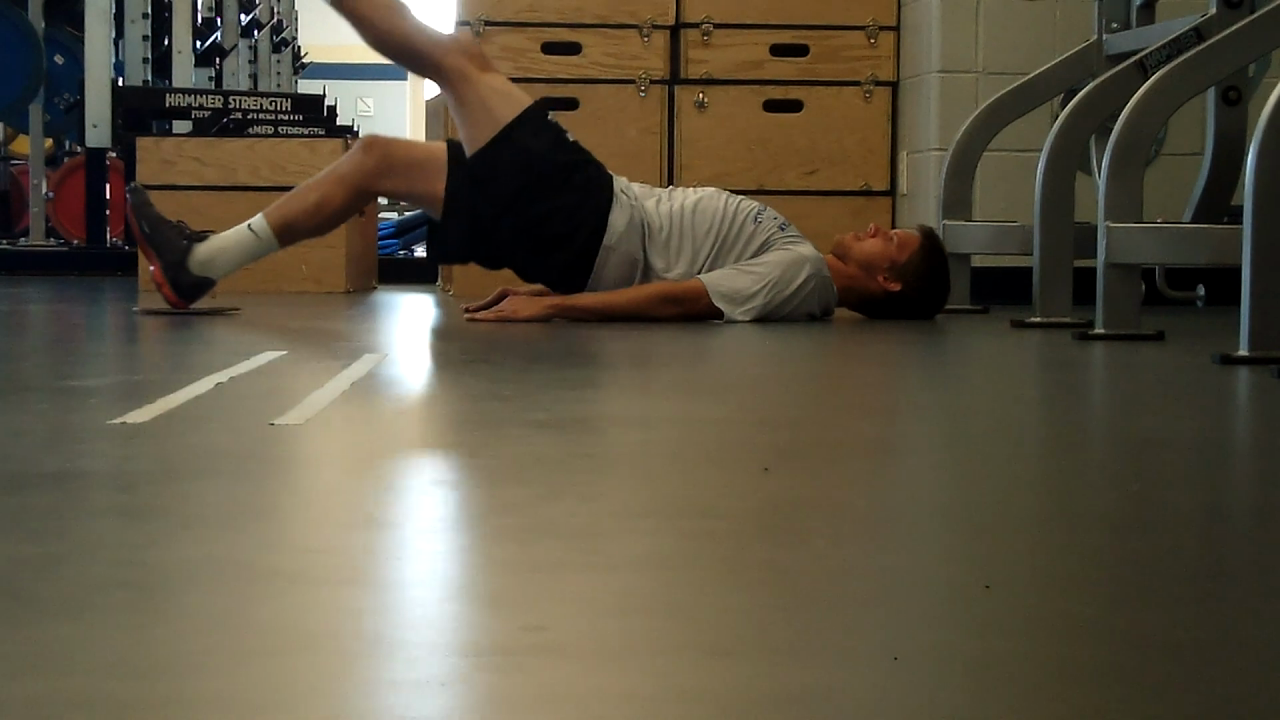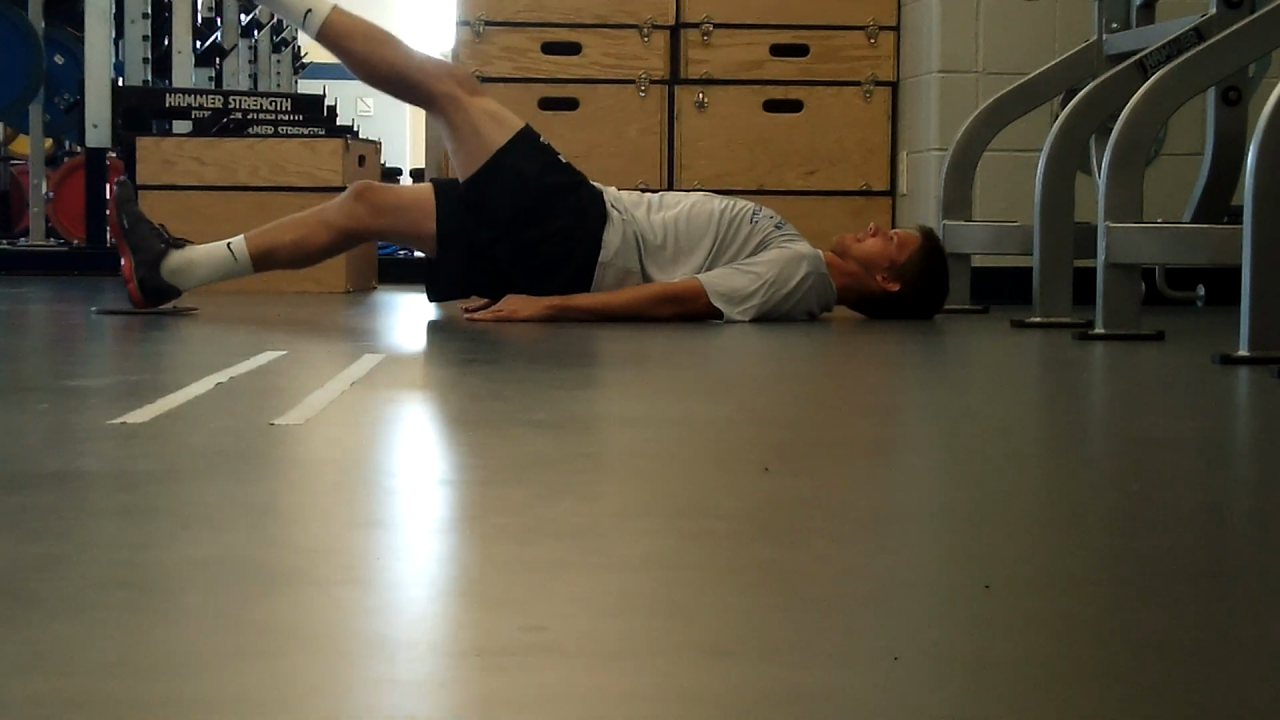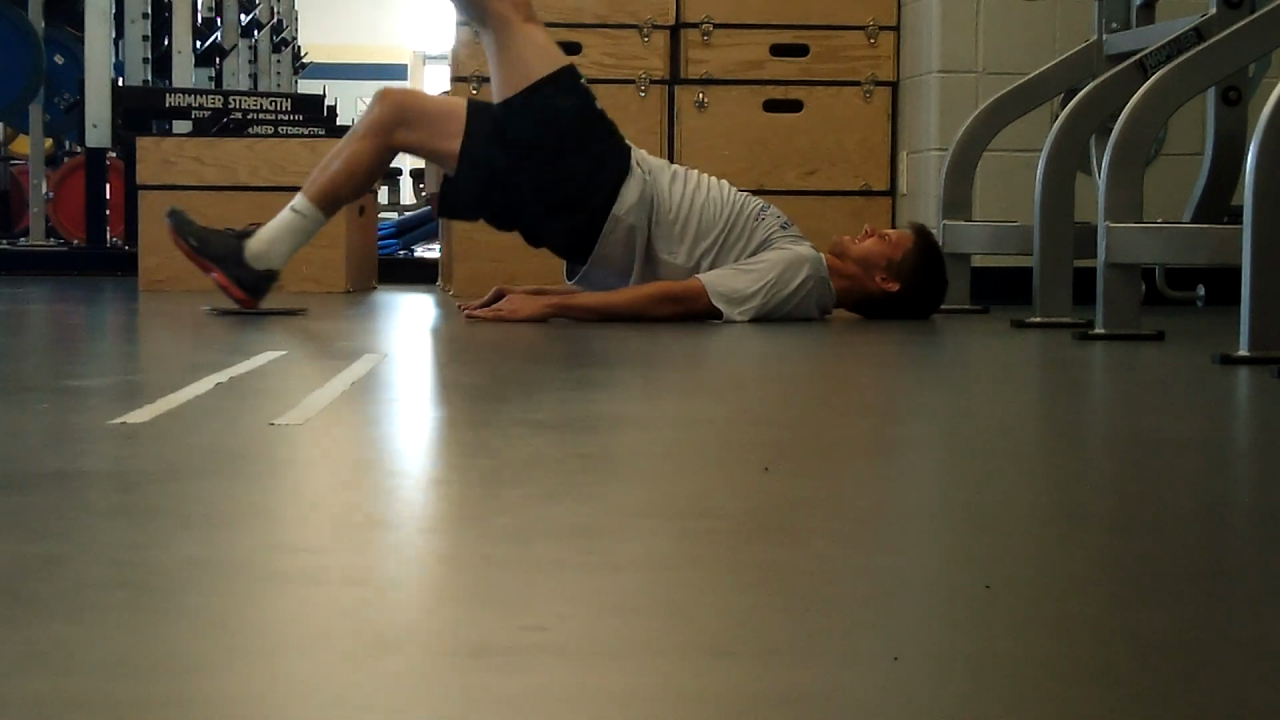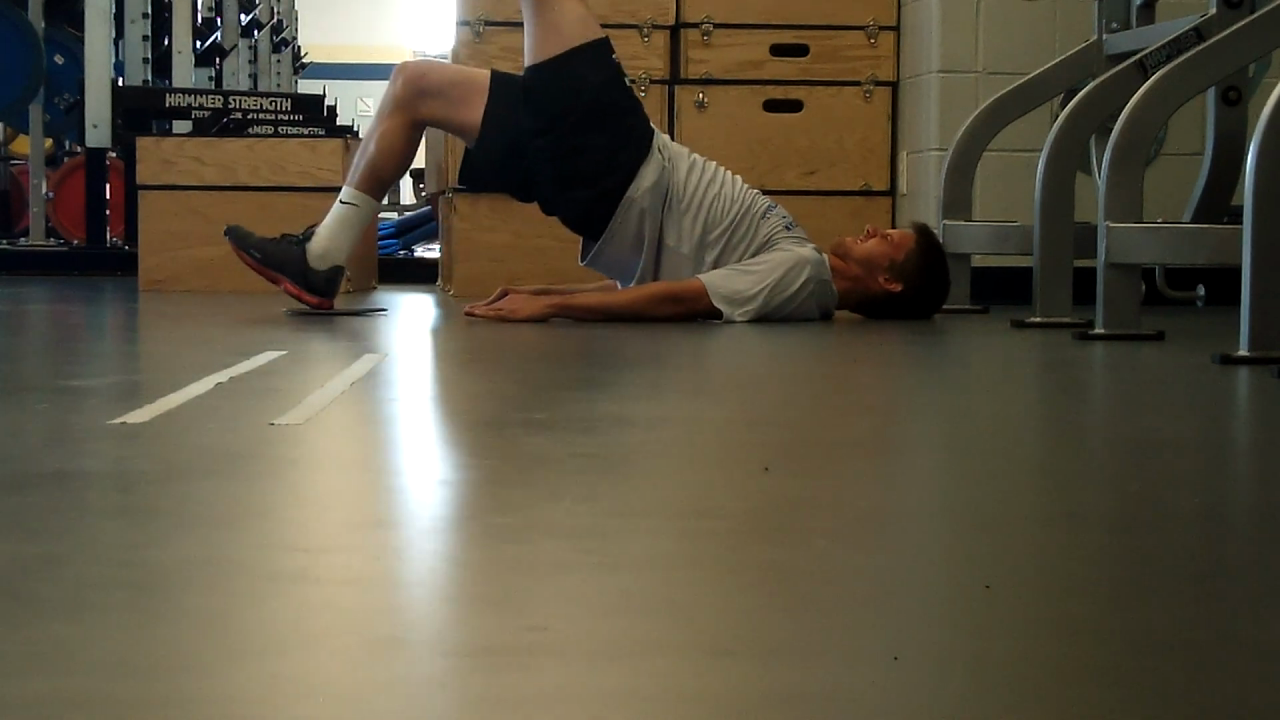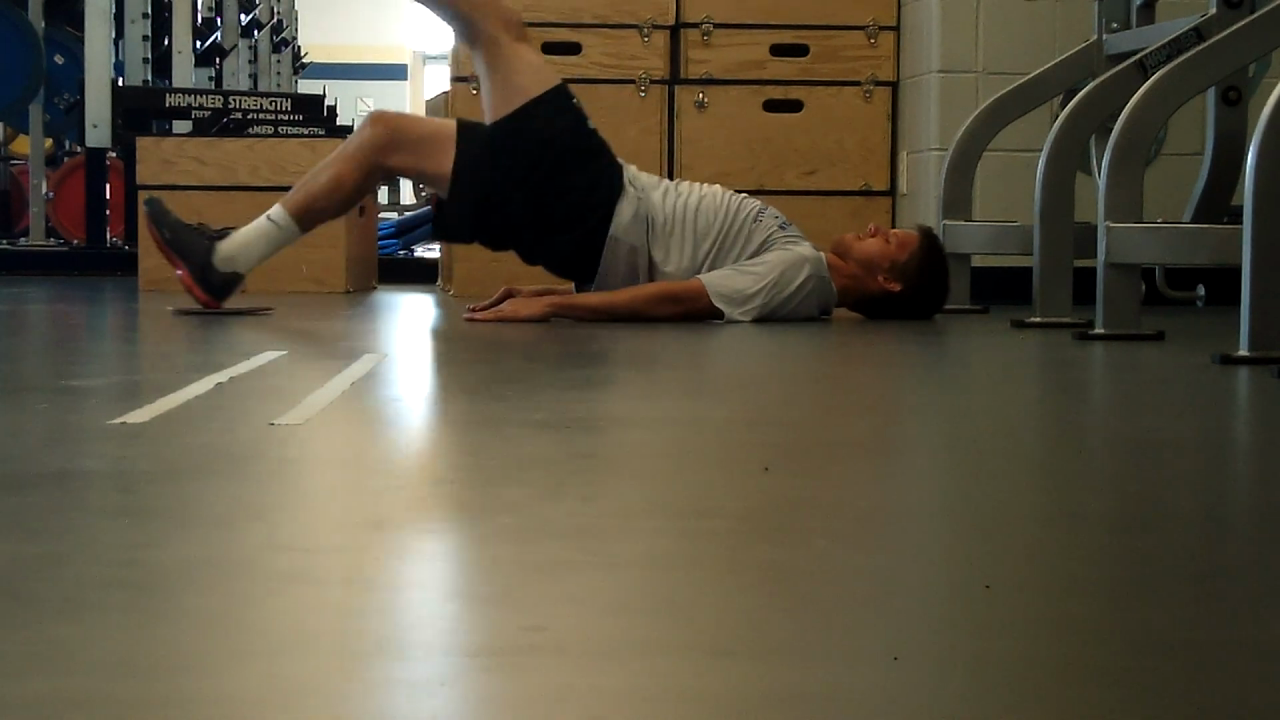
dt=0.4s
person 1, frame 1
left shoulder: (800, 272)
right shoulder: (795, 268)
left elbow: (677, 299)
left wrist: (549, 306)
right wrist: (554, 288)
left hip: (591, 225)
right hip: (597, 220)
right knee: (374, 156)
right ankle: (204, 263)
person 1, frame 2
left shoulder: (800, 271)
right shoulder: (794, 268)
left elbow: (676, 300)
left wrist: (548, 305)
left hip: (586, 243)
right hip: (594, 225)
left knee: (451, 87)
right knee: (365, 205)
right ankle: (172, 271)
person 1, frame 3
left shoulder: (800, 273)
right shoulder: (795, 267)
left elbow: (677, 301)
left wrist: (551, 305)
left hip: (602, 193)
right hip: (604, 198)
right knee: (391, 112)
right ankle: (259, 257)
person 1, frame 4
left shoulder: (802, 275)
right shoulder: (799, 269)
left elbow: (679, 302)
left wrist: (552, 305)
right knee: (416, 85)
right ankle: (324, 257)
person 1, frame 5
left shoulder: (801, 274)
right shoulder: (796, 269)
left elbow: (679, 300)
left wrist: (550, 305)
right wrist: (556, 288)
left hip: (596, 214)
right hip: (599, 217)
right knee: (384, 133)
right ankle: (229, 261)
